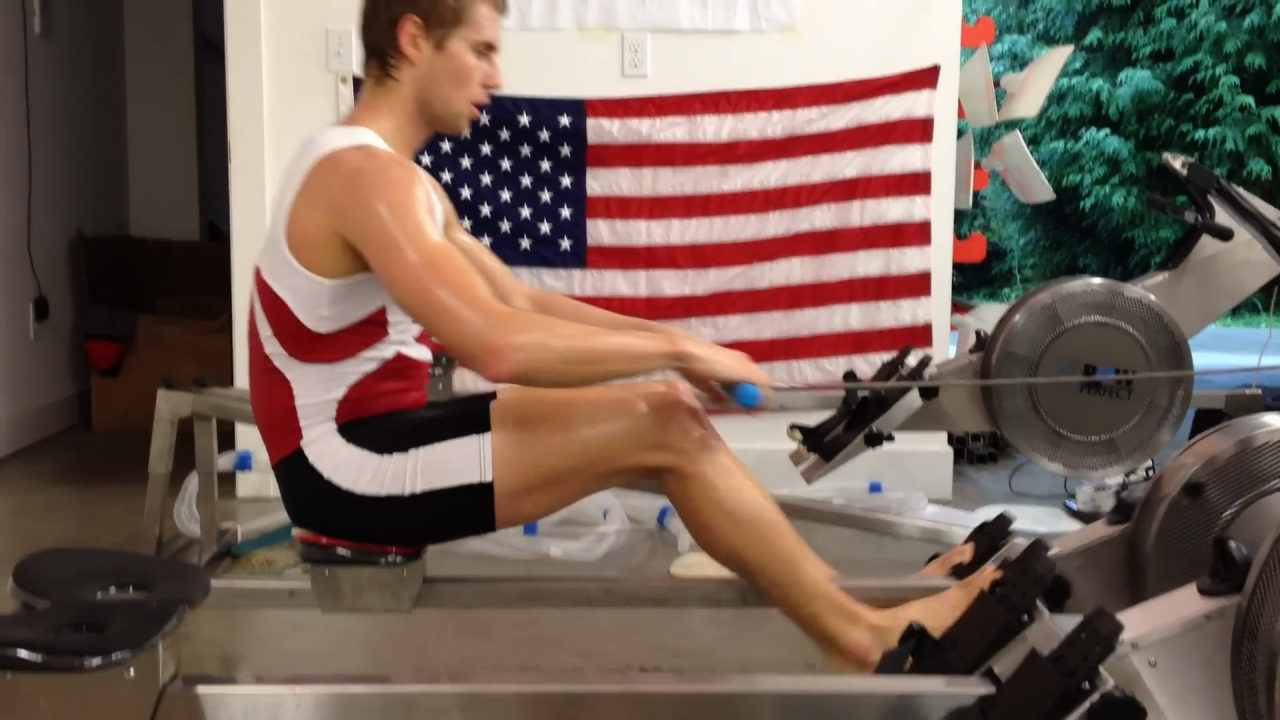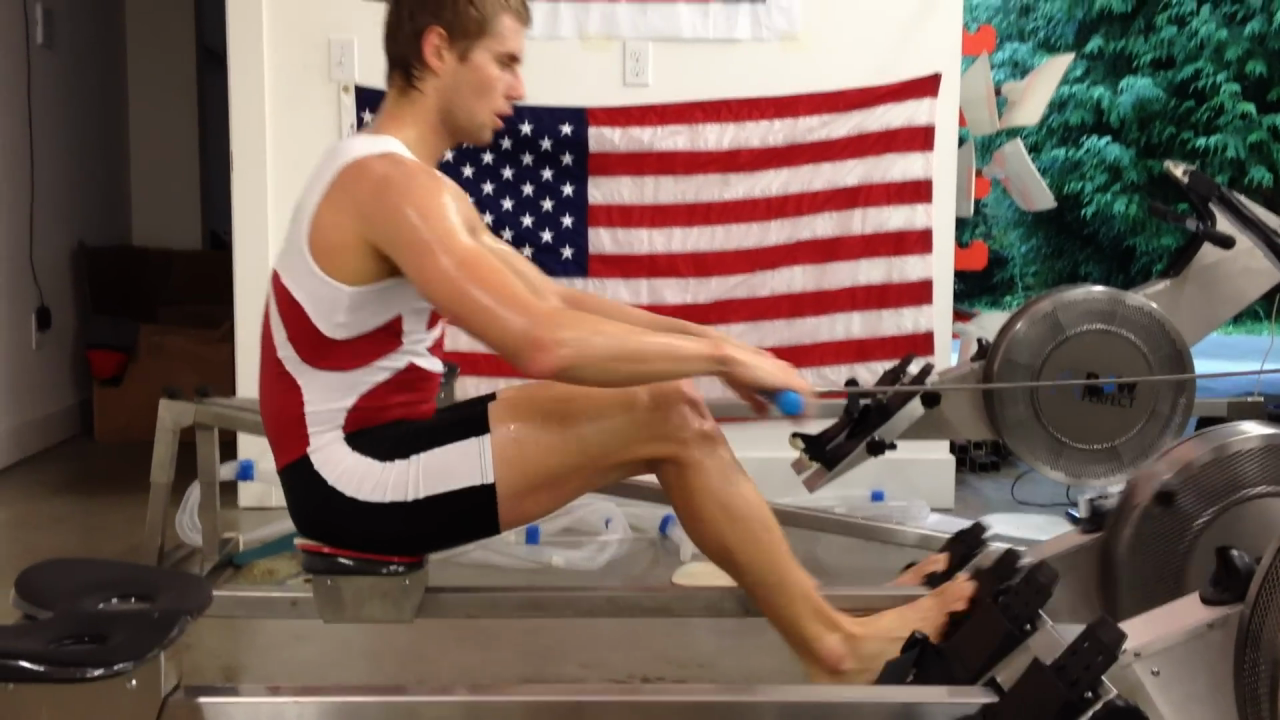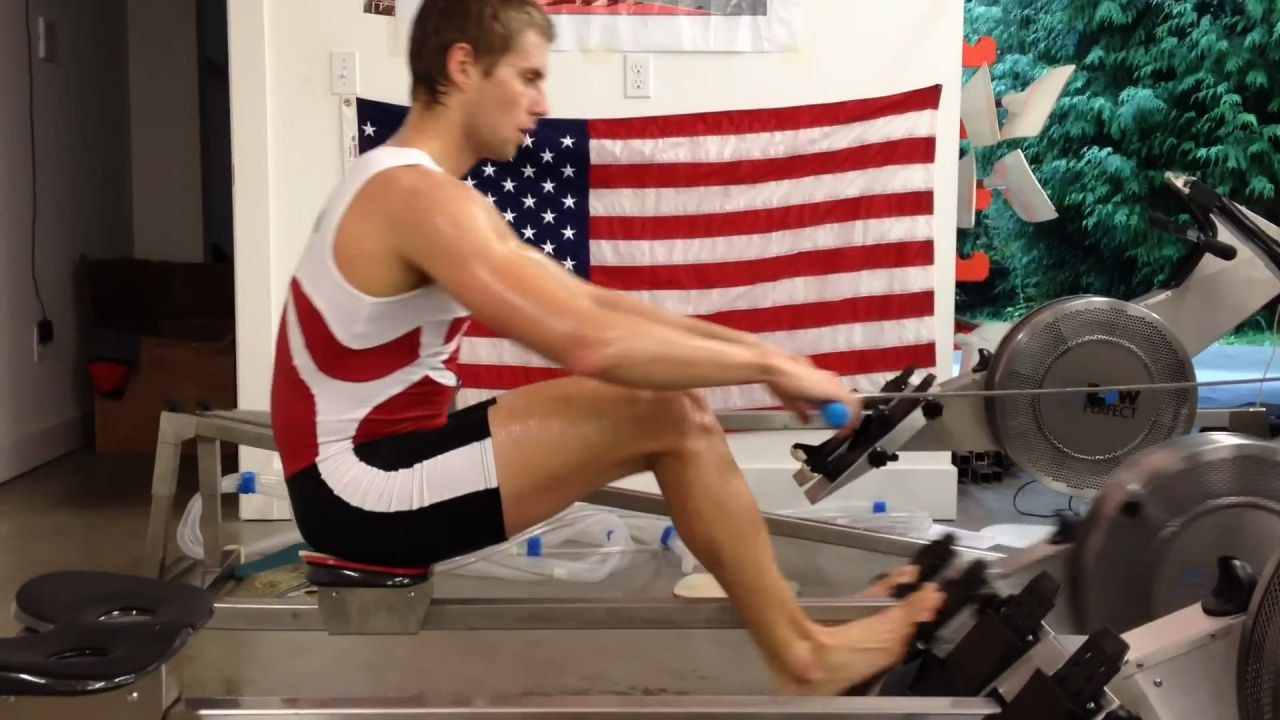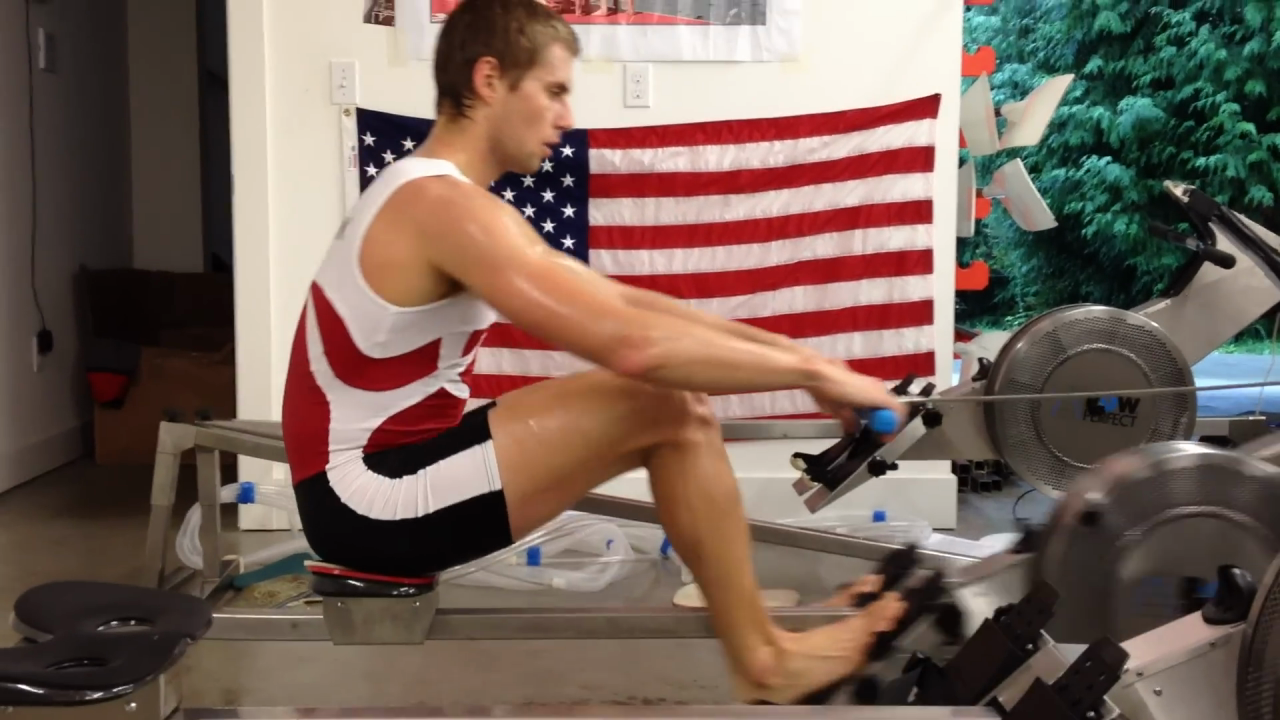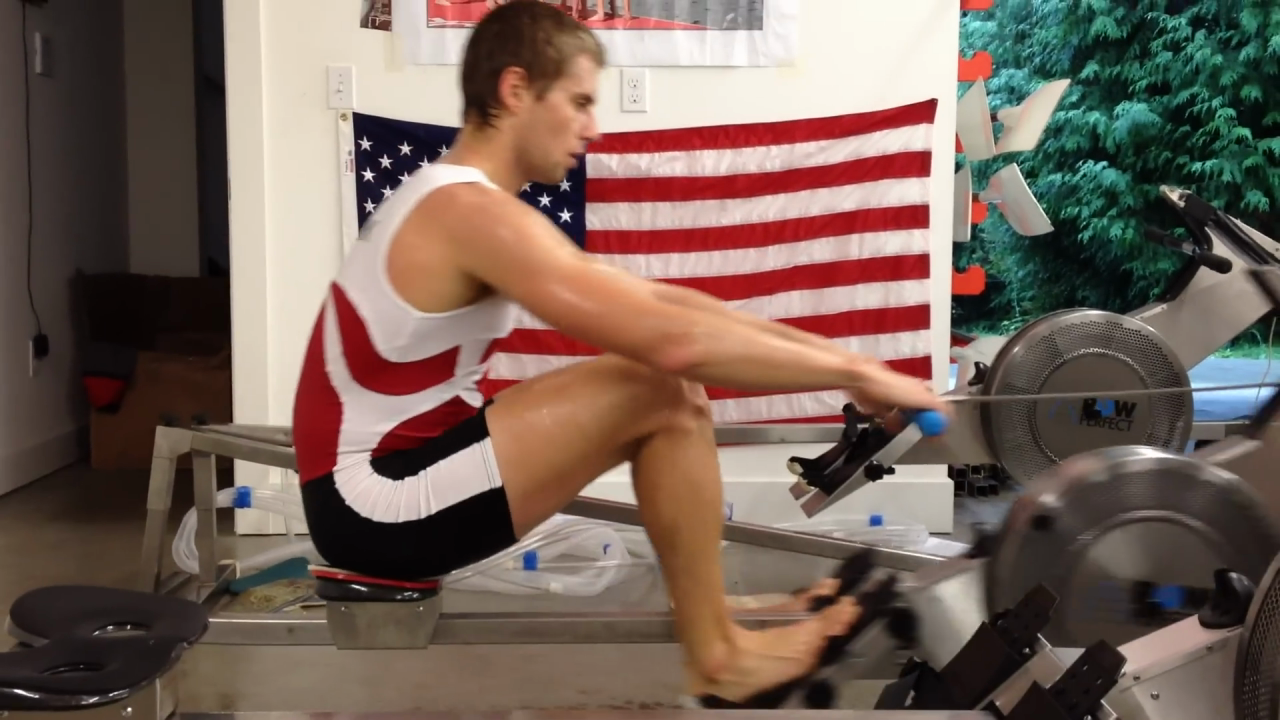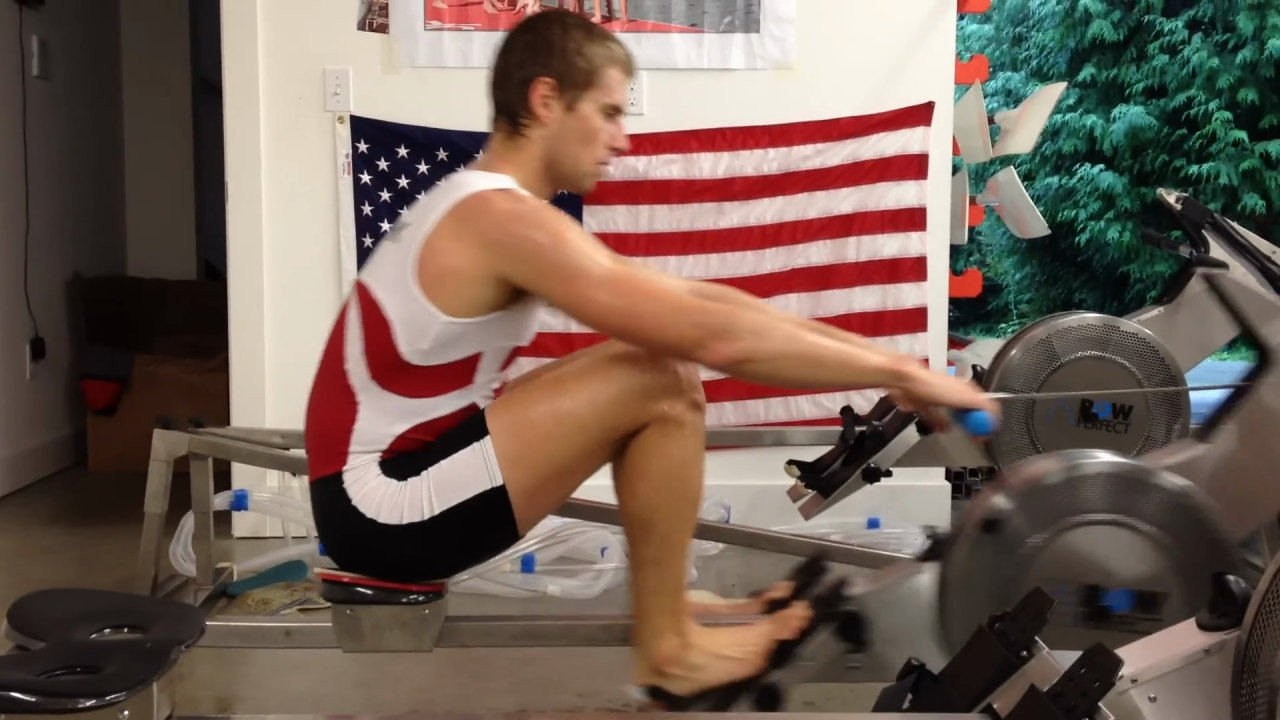
dt=0.1s
person 1, frame 1
left shoulder: (368, 164)
right shoulder: (366, 177)
left elbow: (513, 304)
right elbow: (499, 346)
left wrist: (670, 343)
right wrist: (677, 348)
left hip: (371, 446)
right hip: (350, 475)
left knee: (669, 419)
right knee: (671, 427)
left ankle: (837, 597)
right ankle: (859, 636)
person 1, frame 2
left shoulder: (390, 176)
right shoulder: (394, 185)
left elbow: (553, 304)
right elbow: (543, 346)
left wrist: (705, 339)
right wrist: (723, 356)
left hip: (374, 454)
right hip: (356, 482)
left knee: (672, 411)
right knee: (668, 421)
left ankle: (818, 605)
right ankle: (837, 645)
person 1, frame 3
left shoulder: (414, 185)
right shoulder: (416, 197)
left elbow: (584, 303)
right elbow: (585, 344)
left wrist: (753, 348)
right wrist: (763, 363)
left hip: (376, 472)
right hip: (363, 501)
left knee: (664, 406)
right knee: (670, 411)
right ankle: (802, 653)
person 1, frame 4
left shoulder: (430, 195)
right shoulder: (446, 208)
left elbow: (621, 303)
right elbow: (632, 345)
left wrist: (784, 349)
right wrist: (816, 372)
left hip: (382, 473)
right hip: (370, 506)
left knee: (663, 390)
right knee: (668, 401)
right ankle: (765, 657)
person 1, frame 5
left shoulder: (453, 202)
right shoulder: (472, 214)
left elbow: (652, 302)
right elbow: (673, 341)
left wrist: (826, 351)
right wrist: (853, 371)
left hip: (385, 482)
right hip: (380, 512)
left knee: (644, 384)
right knee: (666, 389)
right ankle: (716, 651)
person 1, frame 6
left shoulder: (483, 207)
right shoulder: (507, 221)
left elbow: (689, 301)
right elbow: (716, 338)
right wrist: (898, 371)
left hip: (387, 490)
right hip: (384, 514)
left knee: (651, 359)
right knee: (663, 382)
right ankle: (669, 646)
